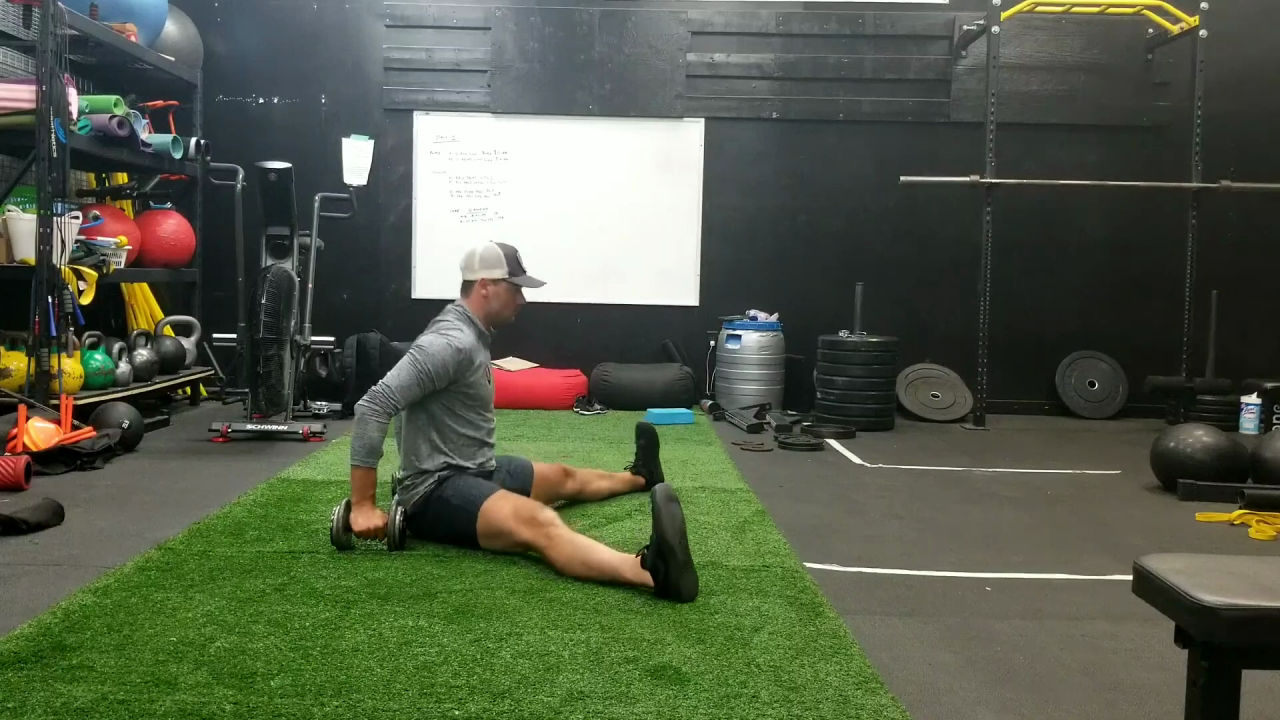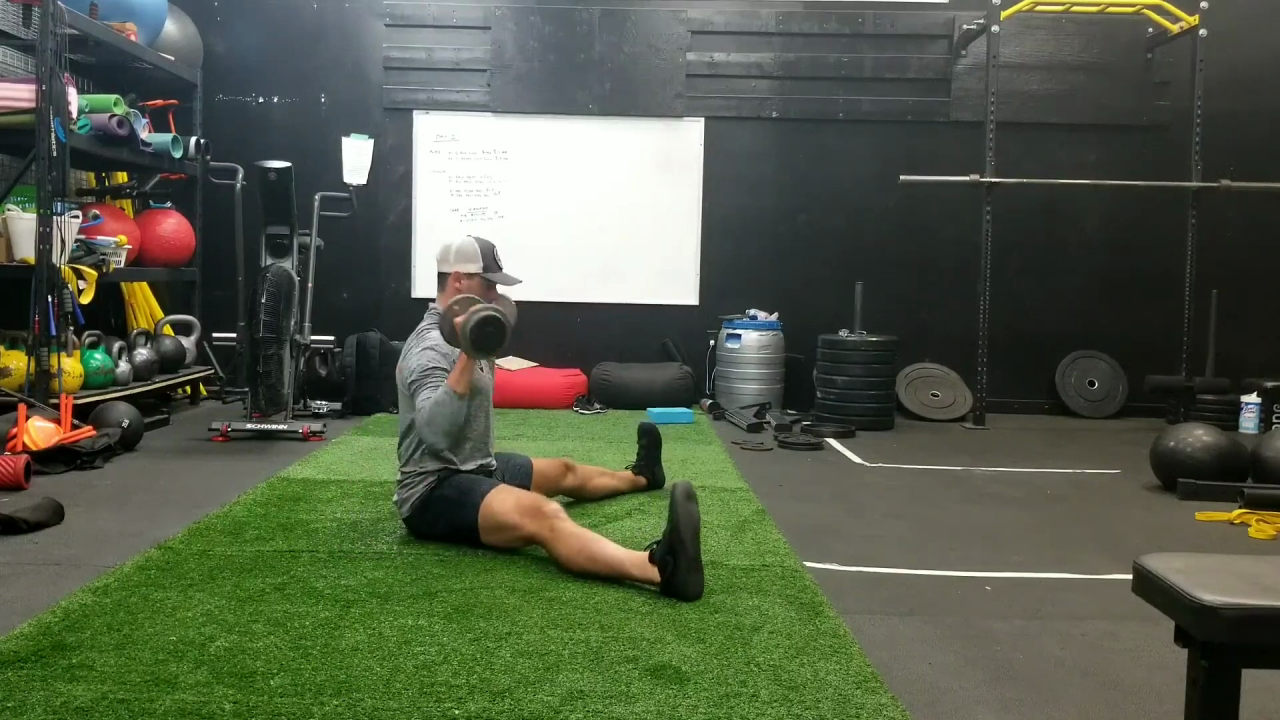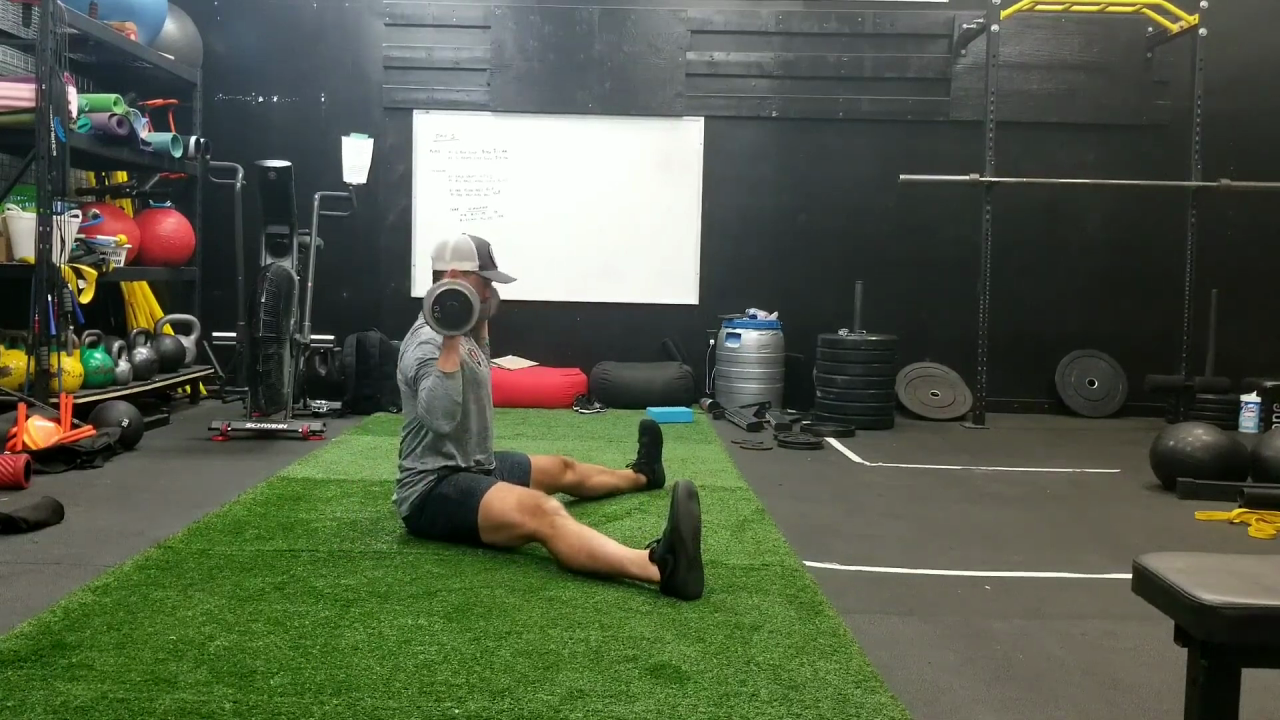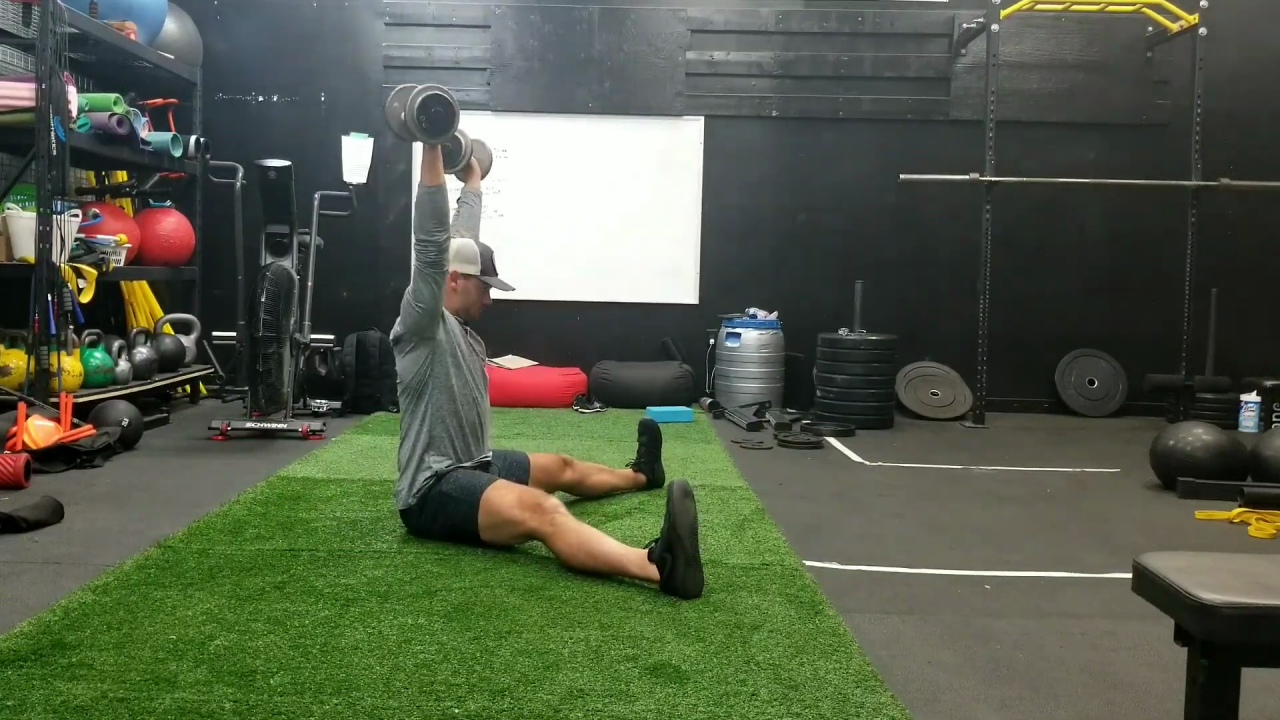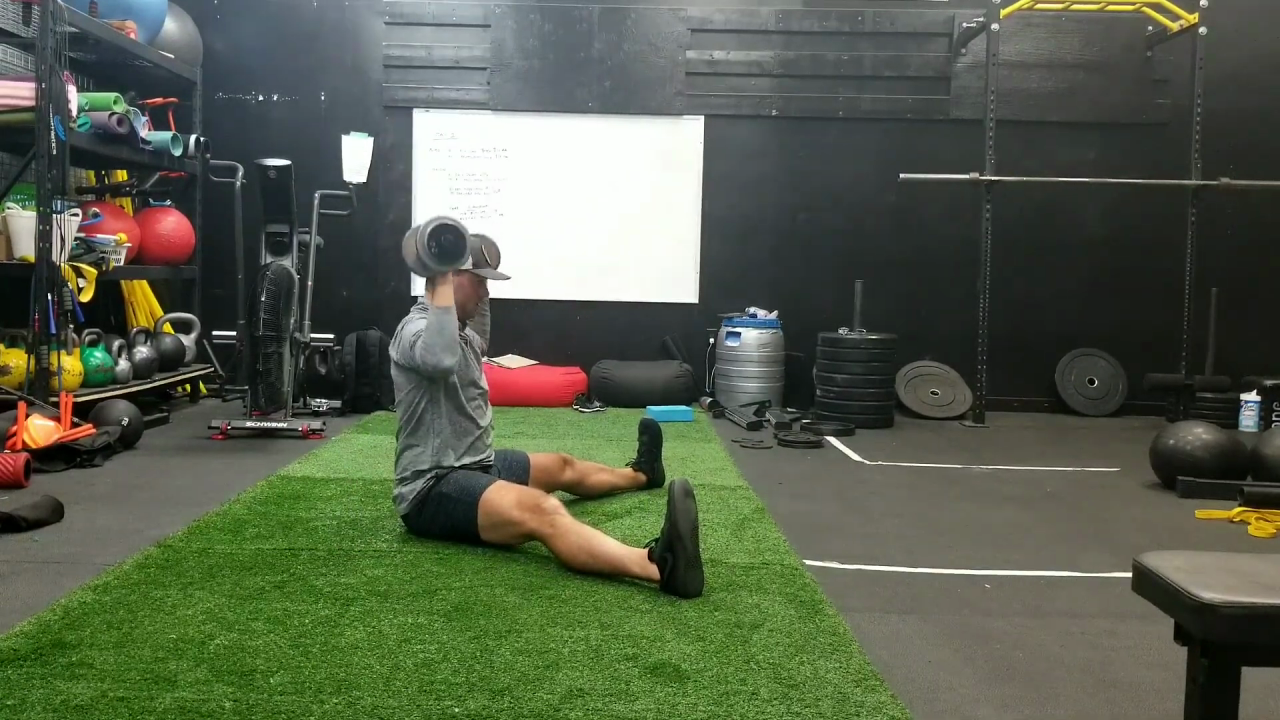
dt=1s
person 1, frame 1
left shoulder: (471, 336)
right shoulder: (450, 342)
right elbow: (372, 407)
right wrist: (363, 506)
left hip: (472, 473)
right hip: (436, 491)
left knee: (563, 478)
right knee: (539, 524)
left ankle: (639, 477)
right ankle: (652, 570)
person 1, frame 2
right shoulder: (431, 347)
right elbow: (436, 432)
right wrist: (467, 355)
right hip: (433, 492)
left knee: (563, 472)
right knee: (543, 517)
left ankle: (641, 477)
right ankle: (660, 568)
person 1, frame 3
left shoulder: (451, 332)
right shoulder: (428, 342)
right elbow: (441, 418)
left wrist: (479, 329)
right wrist: (450, 342)
left hip: (471, 467)
right hip: (432, 490)
left knee: (561, 469)
right knee: (541, 513)
left ankle: (641, 475)
right ankle: (661, 566)
person 1, frame 4
left shoulder: (452, 323)
right shoulder: (422, 324)
left elbow: (461, 240)
right elbow: (432, 241)
left wrist: (472, 180)
right wrist: (431, 150)
left hip: (471, 466)
right hip: (434, 489)
left knee: (562, 468)
right knee: (540, 511)
left ankle: (641, 474)
person 1, frame 5
left shoulder: (455, 327)
right shoulder: (418, 330)
left elbow: (477, 343)
right elbow: (442, 361)
right wrist: (443, 277)
left hip: (473, 464)
right hip: (433, 489)
left knee: (561, 467)
right knee: (540, 511)
left ankle: (640, 474)
right ankle: (658, 565)
